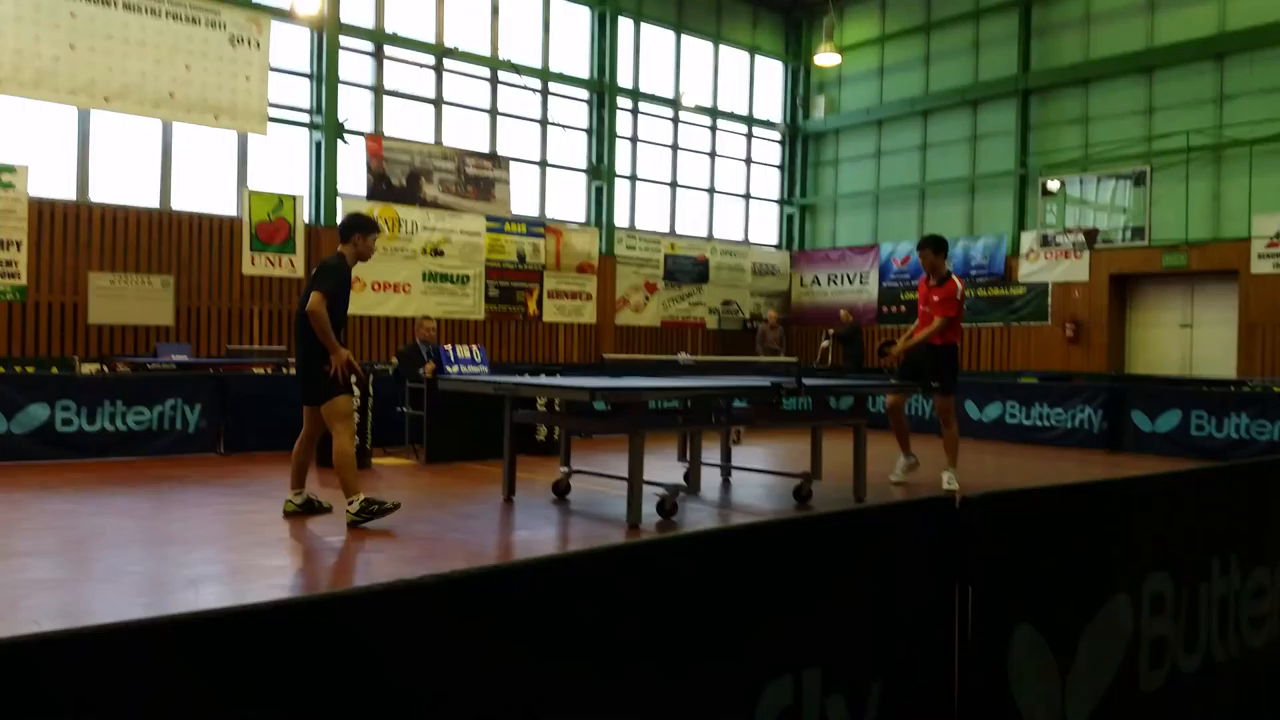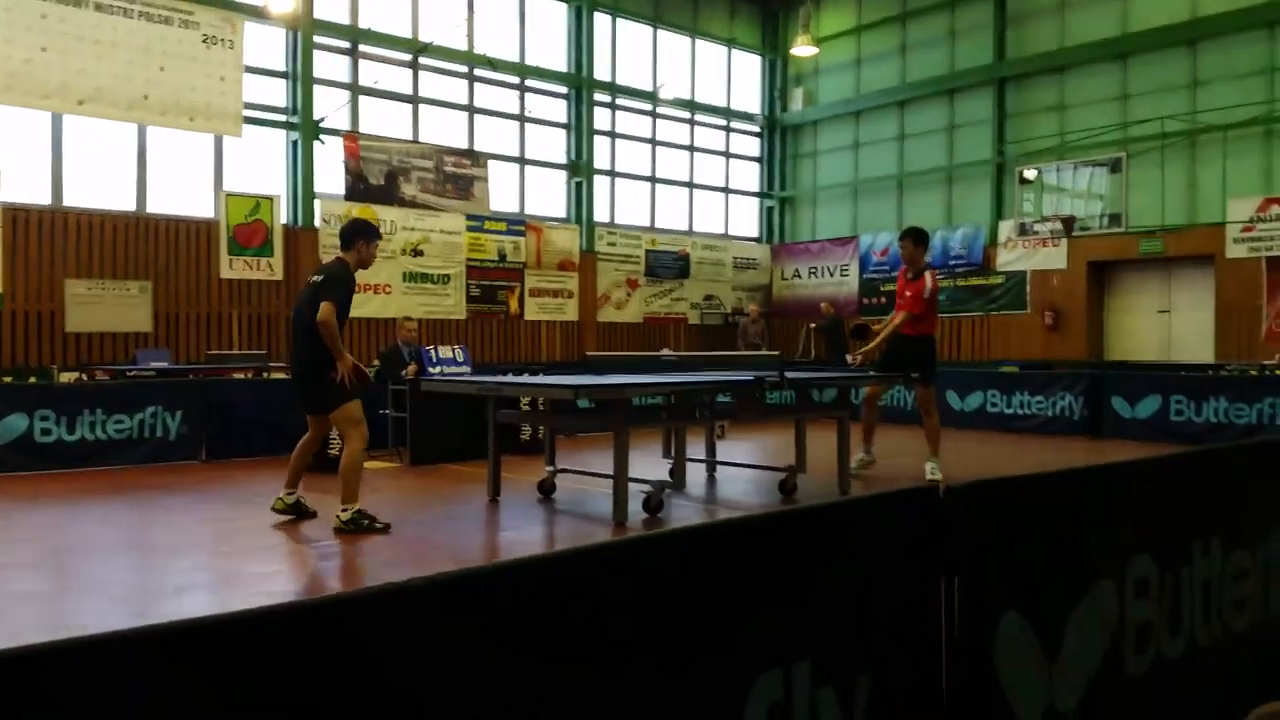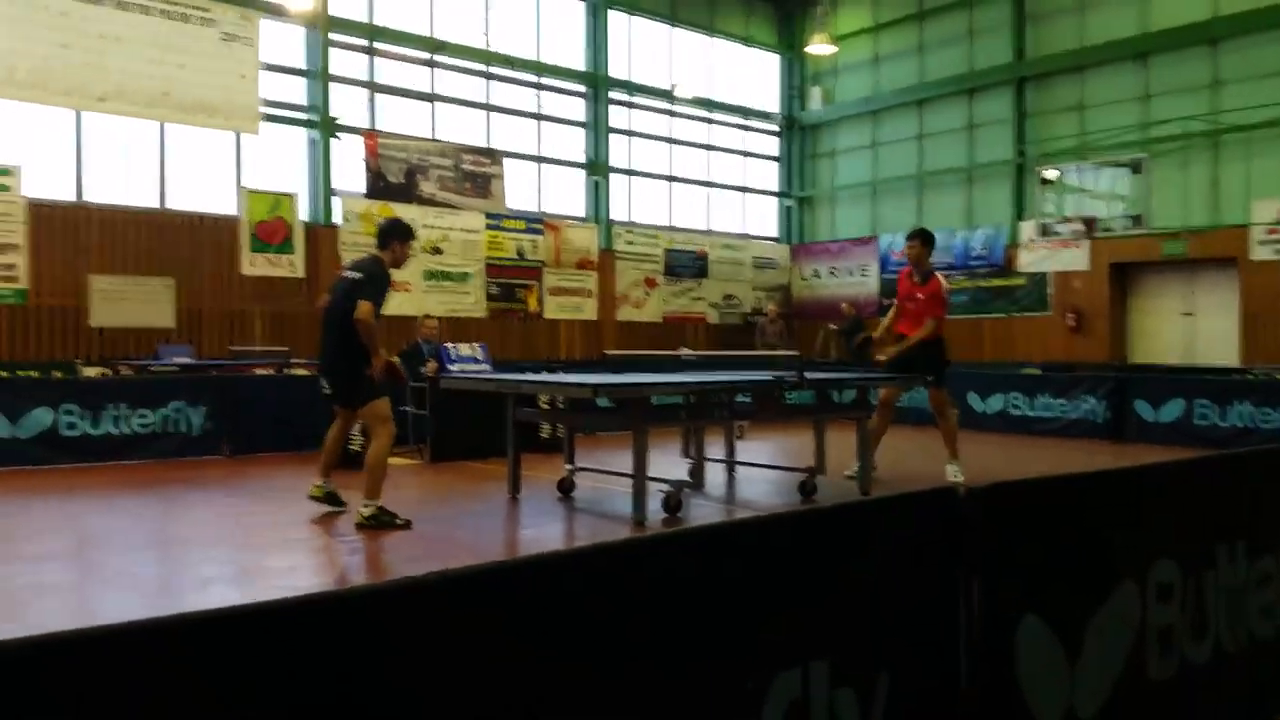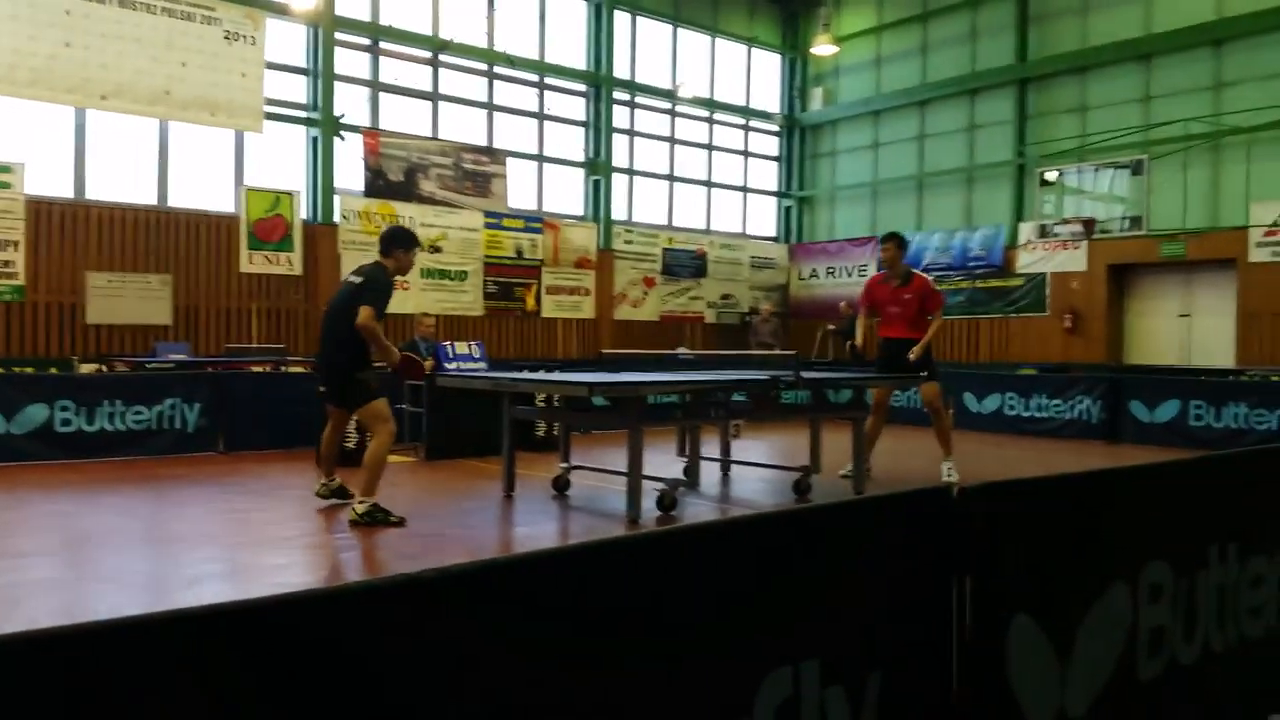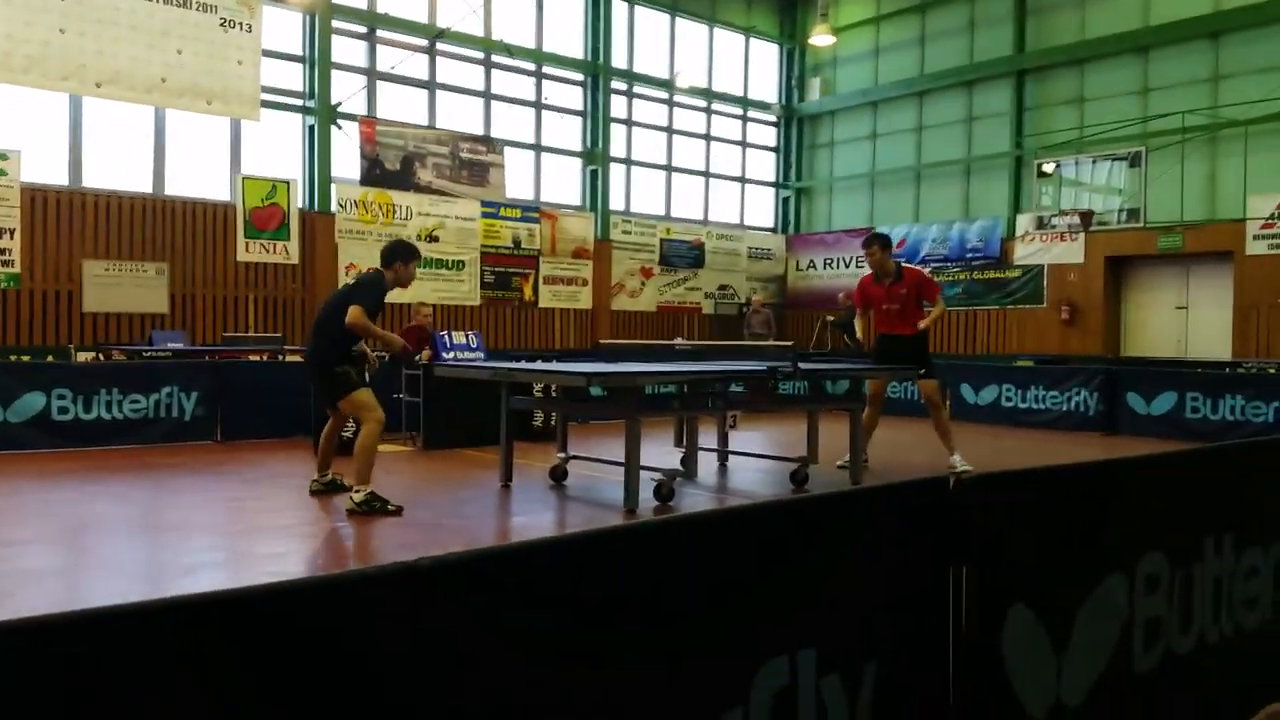
dt=0.2s
person 1, frame 1
left shoulder: (333, 267)
right shoulder: (336, 268)
right elbow: (313, 307)
left wrist: (336, 350)
right wrist: (336, 350)
left hip: (311, 360)
right hip: (321, 361)
left knee: (312, 429)
right knee: (344, 428)
left ankle: (296, 498)
right ankle: (356, 504)
person 1, frame 2
left shoulder: (326, 271)
right shoulder: (342, 275)
left elbow: (304, 316)
right elbow: (324, 318)
right wrist: (341, 356)
left hip: (305, 365)
right hip: (321, 368)
left knee: (318, 432)
right knee: (357, 433)
left ankle: (288, 497)
right ankle: (348, 514)
person 1, frame 3
left shoulder: (355, 268)
right shoulder: (378, 273)
left elbow: (326, 304)
right elbow: (364, 316)
right wrist: (376, 353)
left hip: (332, 358)
right hip: (352, 362)
left knee: (345, 420)
right knee: (384, 430)
left ankle: (322, 485)
right ankle: (371, 509)
person 1, frame 4
left shoulder: (362, 274)
right shoulder: (380, 279)
left elbow: (340, 314)
right elbow: (365, 322)
right wrist: (387, 350)
left hip: (331, 359)
right hip: (347, 364)
left knee: (338, 421)
right knee: (384, 429)
left ankle: (329, 483)
right ankle: (364, 506)
person 1, frame 5
left shoulder: (369, 282)
right shoulder: (373, 284)
right elbow: (353, 320)
left wrist: (363, 350)
right wrist: (387, 338)
left hip: (325, 356)
right hip: (330, 359)
left knee: (340, 416)
right knee: (373, 418)
left ankle: (323, 478)
right ankle: (361, 495)
person 2, frame 1
left shoulder: (953, 287)
right shoulder: (923, 282)
left elbow: (938, 326)
left wrist: (905, 347)
right wrist: (903, 340)
left hip: (941, 352)
right hip: (918, 349)
left knee: (945, 414)
right knee: (892, 405)
left ankle: (950, 471)
right ankle: (908, 457)
person 2, frame 2
left shoulder: (926, 282)
right shoulder: (903, 272)
left elbow: (904, 320)
left wrist: (870, 348)
right wrist: (881, 328)
left hip: (919, 344)
right hip: (895, 341)
left knee: (925, 405)
right knee: (869, 396)
left ankle: (933, 462)
right ankle: (866, 452)
person 2, frame 3
left shoulder: (937, 286)
right shoulder: (905, 275)
left elbow: (929, 328)
left wrist: (897, 350)
right wrist: (880, 332)
left hip: (928, 348)
right hip: (902, 345)
left knee: (941, 407)
right knee: (884, 403)
left ankle: (953, 463)
person 2, frame 4
left shoulder: (923, 283)
right shoulder: (874, 283)
left elbow: (937, 318)
right elbow: (865, 315)
left wrist: (920, 346)
right wrist: (859, 337)
left hip: (916, 349)
right hip: (888, 347)
left knee: (934, 405)
right knee: (878, 406)
left ankle: (948, 462)
person 2, frame 5
left shoulder: (917, 276)
right shoulder: (865, 284)
left elbow: (938, 304)
right elbow: (860, 315)
left wrist: (929, 320)
right wrist: (860, 333)
left hip: (914, 342)
right hip: (884, 342)
left knee: (933, 401)
right knee: (873, 398)
left ankle: (954, 456)
right ankle: (860, 453)
